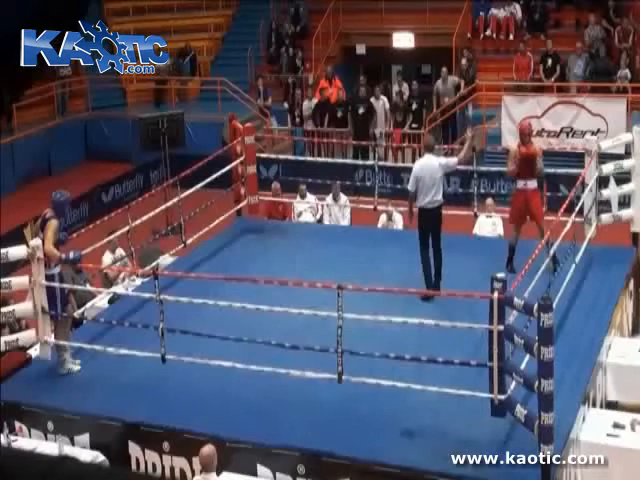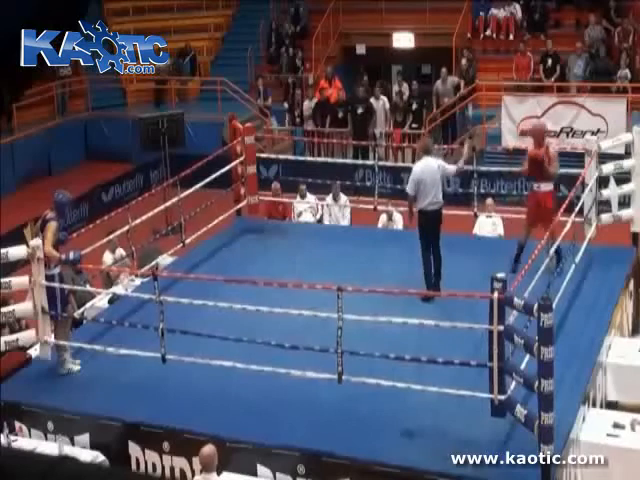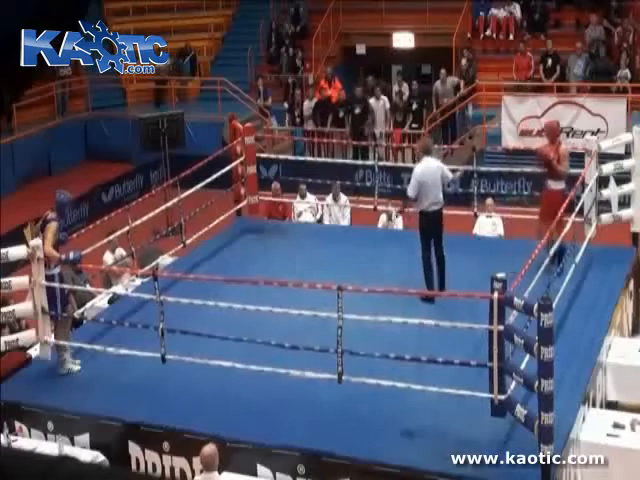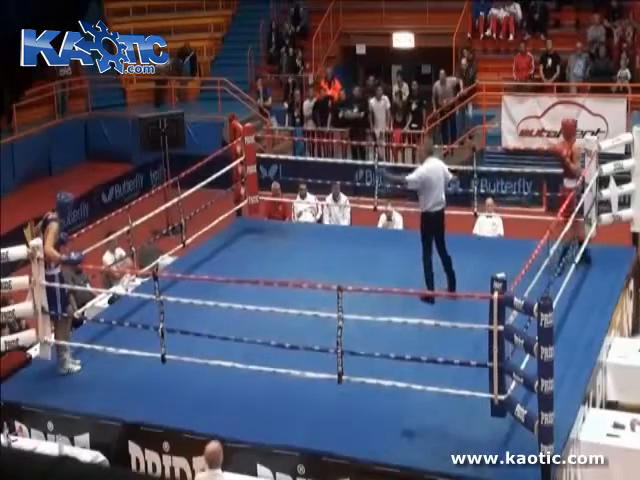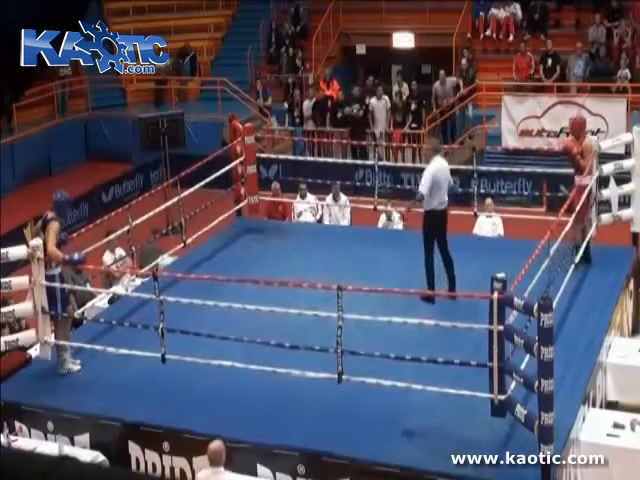
dt=0.3s
person 1, frame 1
left shoulder: (47, 214)
right shoulder: (53, 222)
left elbow: (36, 228)
right elbow: (48, 248)
right wrist: (66, 257)
left hip: (53, 271)
right hip: (51, 273)
left knee: (68, 311)
right knee: (60, 318)
left ankle: (66, 355)
right ankle: (63, 363)
person 1, frame 2
left shoulder: (48, 216)
right shoulder: (53, 222)
left elbow: (37, 229)
right elbow: (47, 250)
right wrist: (66, 258)
left hip: (53, 271)
right hip: (51, 274)
left knee: (68, 311)
right knee: (60, 318)
left ankle: (66, 356)
right ankle: (63, 363)
person 1, frame 3
left shoulder: (49, 216)
right shoulder: (53, 223)
left elbow: (38, 231)
right elbow: (47, 250)
right wrist: (66, 258)
left hip: (53, 272)
right hip: (51, 274)
left knee: (68, 311)
right knee: (60, 318)
left ankle: (66, 355)
right ankle: (63, 363)
person 1, frame 4
left shoulder: (50, 217)
right shoulder: (54, 224)
left elbow: (38, 230)
right elbow: (48, 250)
right wrist: (67, 259)
left hip: (53, 272)
right hip: (51, 274)
left knee: (67, 313)
right knee: (60, 318)
left ankle: (66, 356)
right ankle: (63, 363)
person 1, frame 5
left shoulder: (49, 217)
right shoulder: (54, 224)
left elbow: (37, 231)
right elbow: (51, 250)
right wrist: (69, 259)
left hip: (53, 272)
right hip: (52, 274)
left knee: (68, 312)
right knee: (60, 318)
left ankle: (66, 356)
right ankle: (63, 363)
person 2, frame 1
left shoulder: (418, 165)
right shoulder: (440, 162)
left elbow: (412, 192)
right elbow: (461, 159)
left wrist: (410, 210)
right wrist: (468, 140)
left hip: (423, 211)
right hip: (436, 209)
left knee: (424, 249)
right knee: (437, 247)
left ankle: (429, 288)
right ankle: (437, 284)
person 2, frame 2
left shoulder: (417, 168)
right shoulder: (439, 164)
left elbow: (411, 195)
right elbow: (458, 168)
left wrist: (410, 211)
right wrist: (467, 149)
left hip: (424, 213)
right hip: (437, 211)
left knee: (426, 251)
right knee: (436, 248)
left ankle: (430, 289)
right ankle: (436, 284)
person 2, frame 3
left shoulder: (419, 169)
right shoulder: (438, 164)
left elbow: (411, 195)
right elbow: (449, 178)
left wrist: (402, 208)
left hip: (426, 214)
right hip: (438, 211)
left knee: (426, 253)
right knee: (439, 249)
left ankle: (430, 292)
right ankle: (442, 285)
person 2, frame 4
left shoulder: (424, 170)
right shoulder: (441, 164)
left elbow: (405, 181)
right elbow: (449, 179)
left wrist: (386, 175)
right wrist: (452, 176)
left hip: (428, 214)
right hip: (440, 211)
left knee: (427, 254)
right knee: (442, 249)
left ankle: (430, 292)
right ankle: (452, 286)
person 2, frame 5
left shoulder: (431, 168)
right shoulder: (445, 164)
left elbow: (422, 195)
left wrist: (408, 207)
left hip: (432, 213)
right hip: (443, 211)
left knee: (429, 253)
right knee: (444, 249)
left ankle: (430, 292)
right ankle: (452, 288)
person 3, frame 1
left shoulder: (536, 150)
right shoulder: (514, 151)
left elbow: (540, 172)
right elbow: (510, 172)
left wrist: (535, 160)
right wrist: (518, 161)
left hip: (533, 190)
right hip: (520, 190)
left knee: (542, 225)
right knee: (516, 227)
left ankle: (553, 259)
right ankle: (510, 262)
person 3, frame 2
left shoulder: (551, 152)
right shoulder: (531, 151)
left elbow: (554, 174)
right elbow: (525, 172)
left wrist: (545, 164)
right wrist: (530, 163)
left hip: (547, 193)
right hip: (535, 192)
left knee: (552, 228)
right knee: (528, 228)
left ankle: (559, 262)
right ankle: (516, 260)
person 3, frame 3
left shoulder: (562, 150)
right shoulder: (547, 147)
left elbow: (564, 172)
left wrist: (553, 162)
right wrist: (543, 160)
left hip: (558, 190)
right hip: (548, 189)
left knee: (557, 226)
right knee: (544, 226)
left ankle: (559, 261)
right ankle: (559, 254)
person 3, frame 4
left shoulder: (576, 147)
right shoulder: (565, 145)
left elbow: (577, 171)
left wrist: (566, 159)
right wrist: (562, 158)
left hip: (573, 188)
right hip: (567, 186)
left knee: (570, 224)
right knee: (575, 224)
left ankle: (562, 261)
right ankle: (585, 255)
person 3, frame 5
left shoulder: (587, 144)
right shoulder: (576, 142)
left elbow: (587, 167)
left wrist: (575, 156)
right wrist: (572, 154)
left hip: (584, 185)
right hip: (579, 183)
left knee: (579, 221)
right knee: (582, 220)
left ankle: (582, 255)
right ankle: (585, 255)
